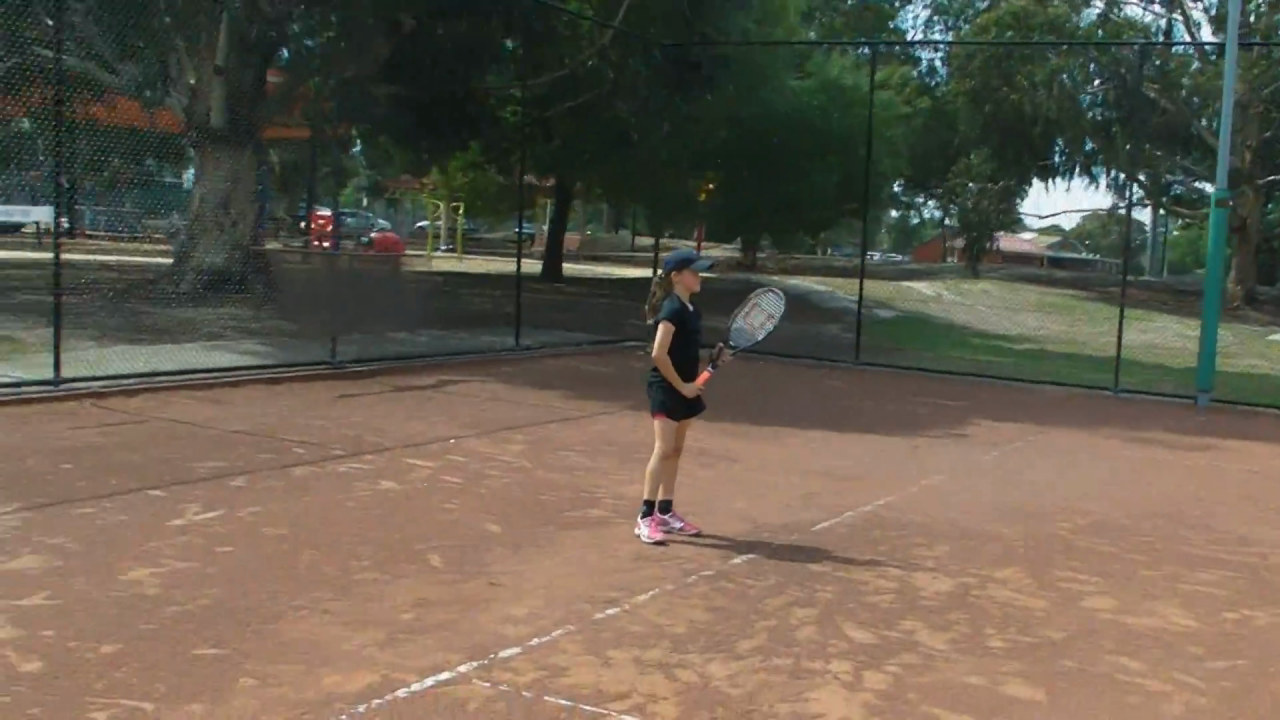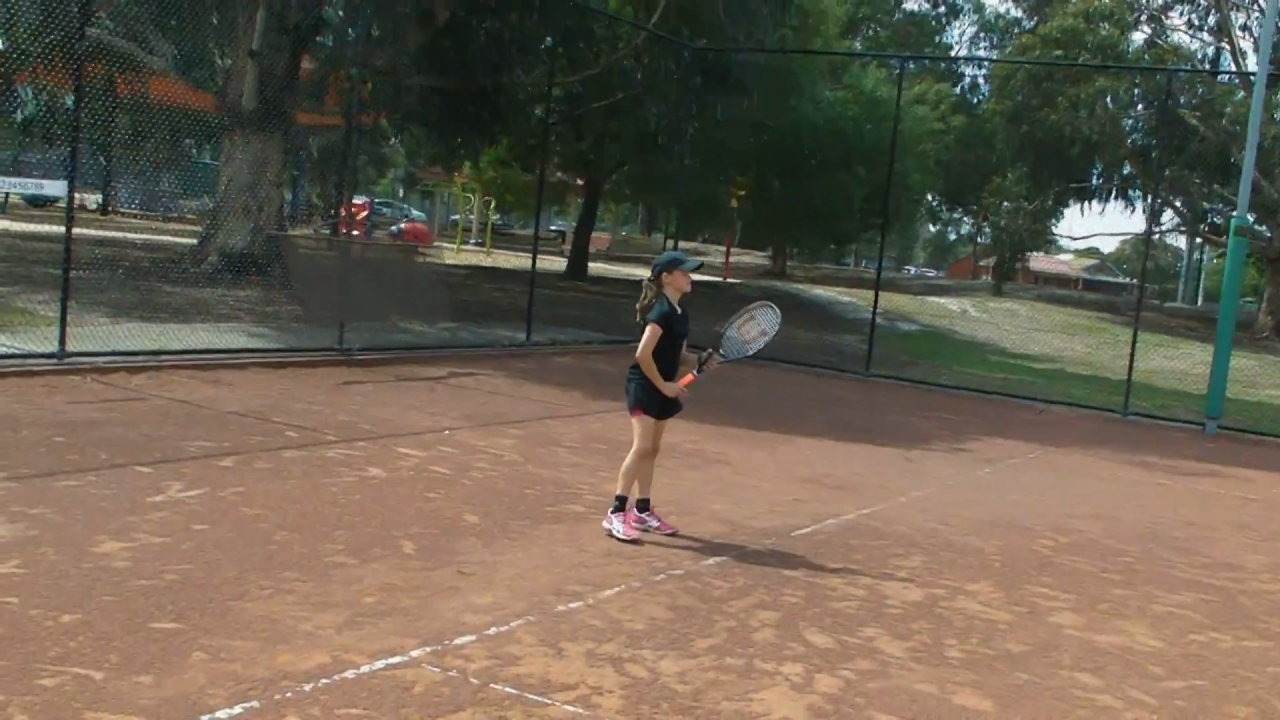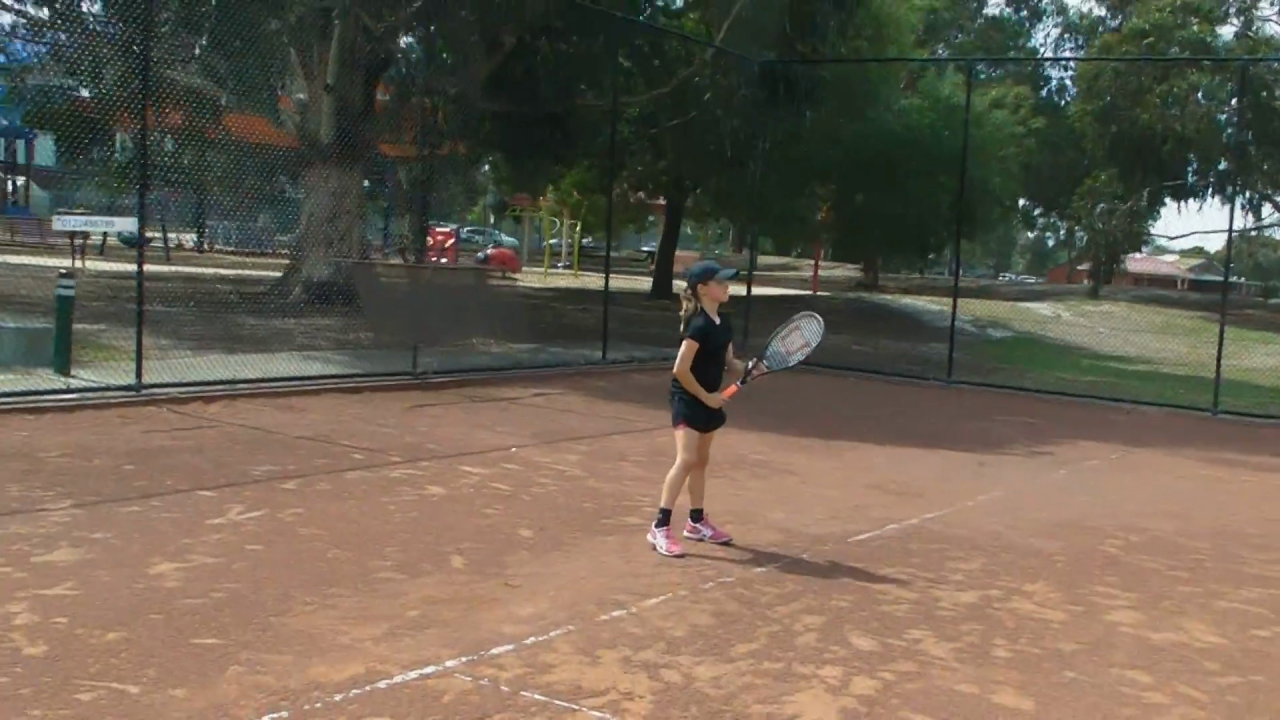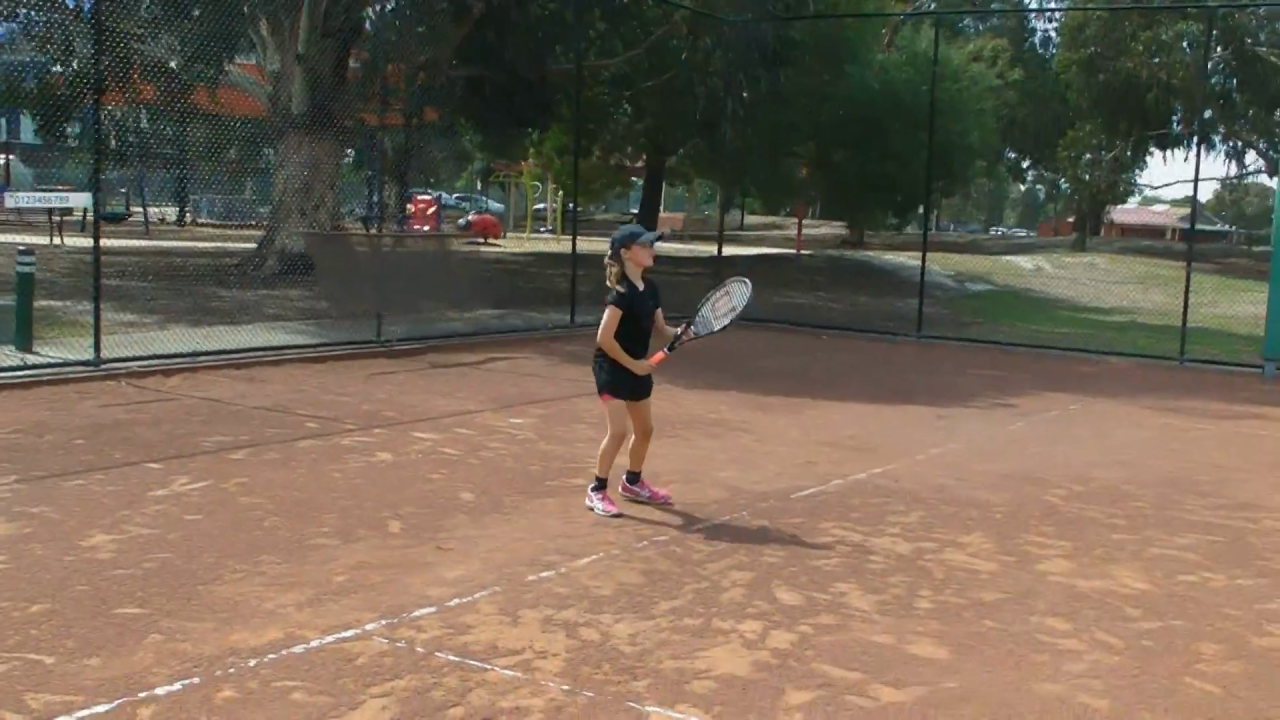
dt=0.3s
person 1, frame 1
left shoulder: (692, 310)
right shoulder: (671, 309)
right elbow: (658, 354)
right wrist: (680, 385)
left hip: (683, 390)
right hip: (666, 388)
left knee: (675, 451)
right knee: (663, 450)
left ankle: (665, 513)
right ankle: (646, 517)
person 1, frame 2
left shoulder: (682, 314)
right shoulder: (661, 312)
right elbow: (643, 354)
left wrist: (702, 360)
right wrist: (662, 384)
left hip: (662, 389)
right hip: (644, 385)
left knee: (652, 450)
right knee: (641, 447)
left ankle: (642, 511)
right ankle: (617, 513)
person 1, frame 3
left shoulder: (724, 323)
right shoulder: (698, 325)
left elbow: (728, 361)
right elbow: (680, 370)
left wrist: (748, 368)
right wrist: (706, 397)
left hip: (707, 401)
right hip: (688, 399)
left knee: (701, 461)
right knee: (686, 460)
left ankle: (697, 522)
right ankle: (660, 527)
person 1, frame 4
left shoulder: (651, 288)
right shoulder: (621, 293)
left elbow: (659, 327)
right elbow: (604, 339)
left wrist: (679, 333)
right wrist: (633, 364)
left hip: (637, 367)
right hip: (612, 367)
left knee: (644, 429)
right knee: (618, 431)
left ankle: (633, 483)
right ankle: (597, 491)
